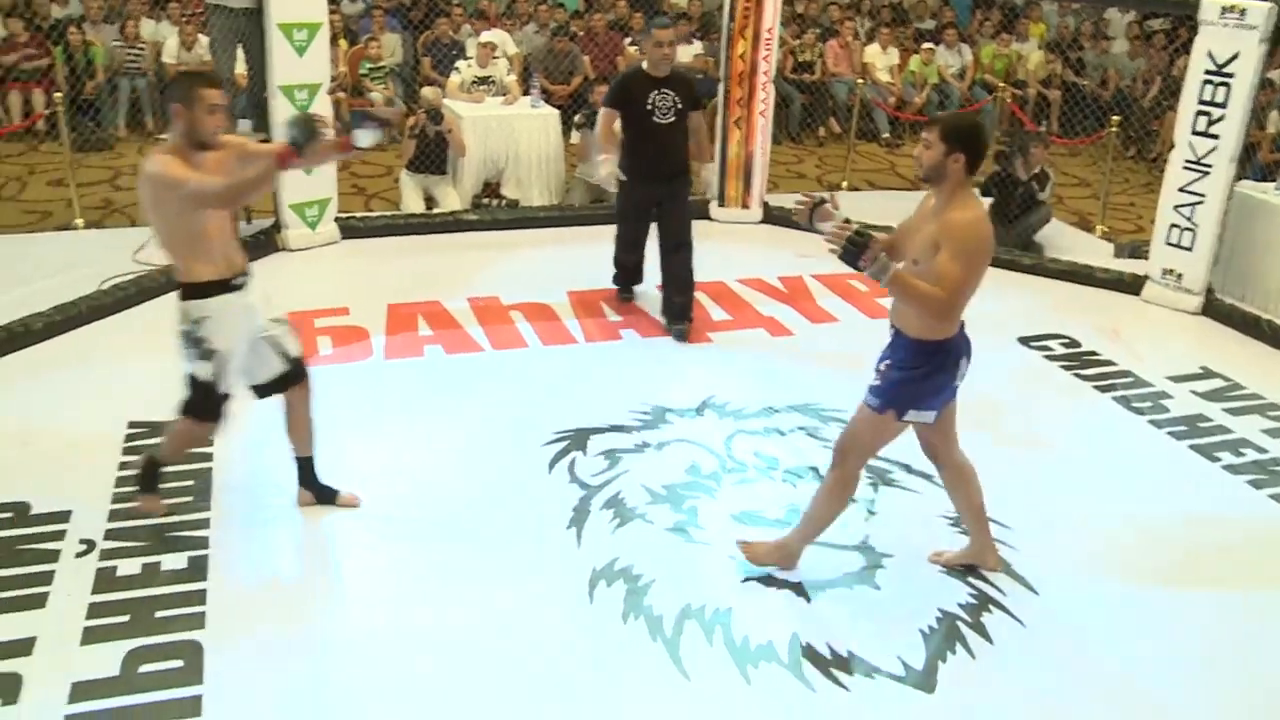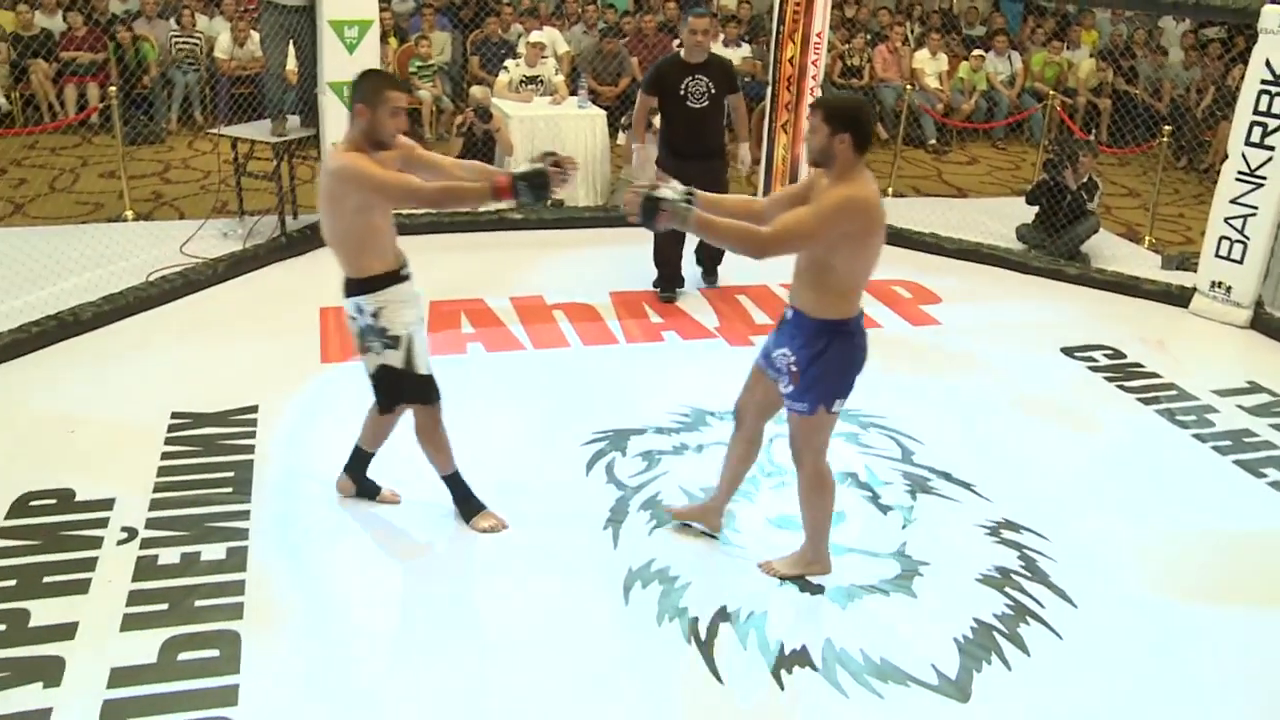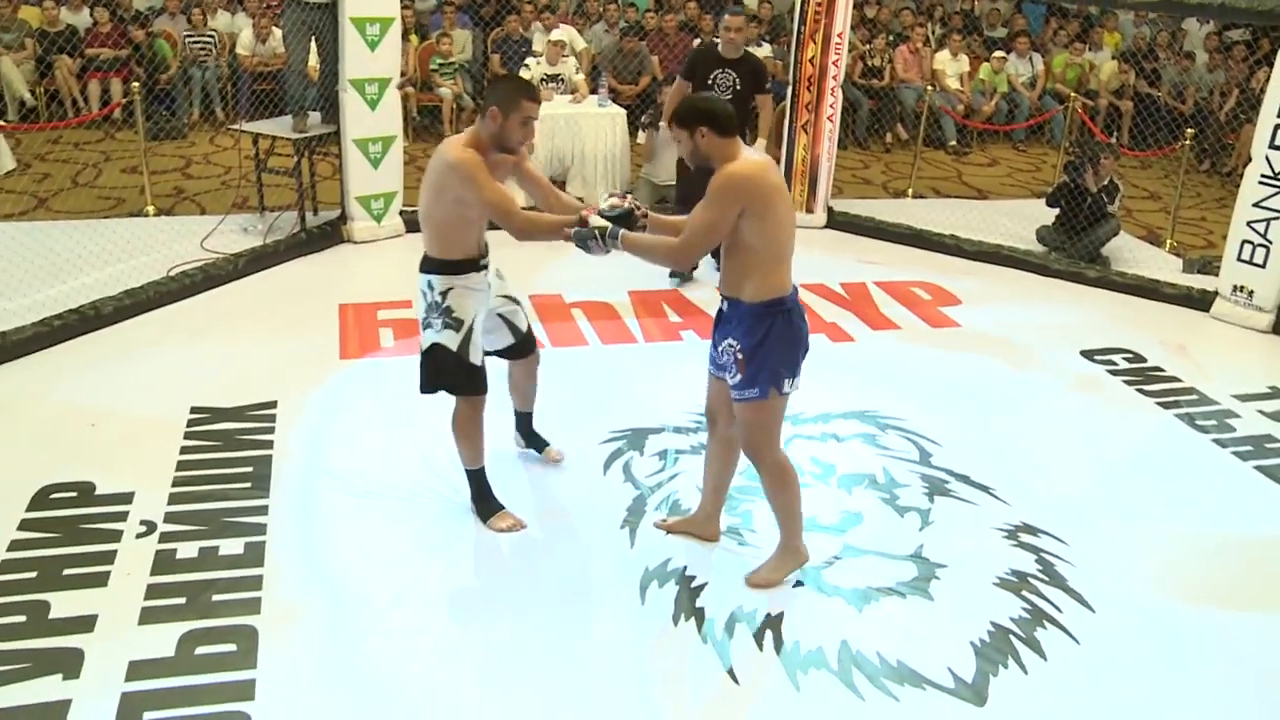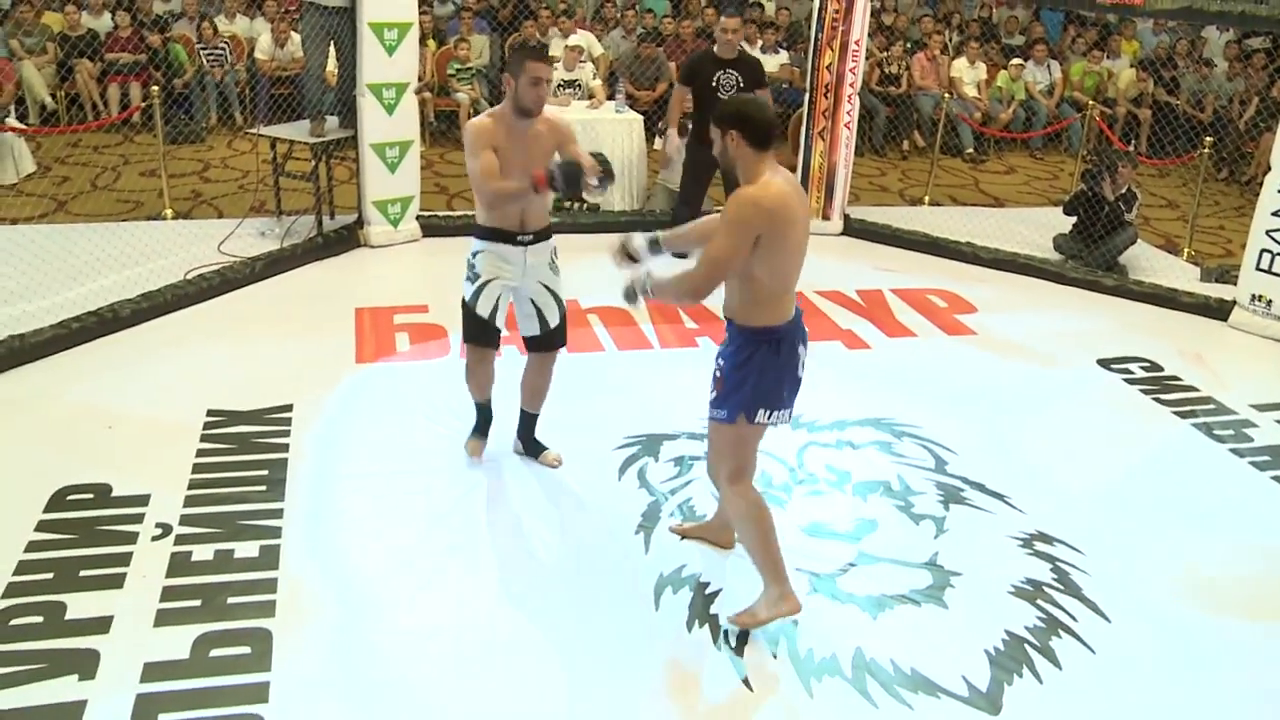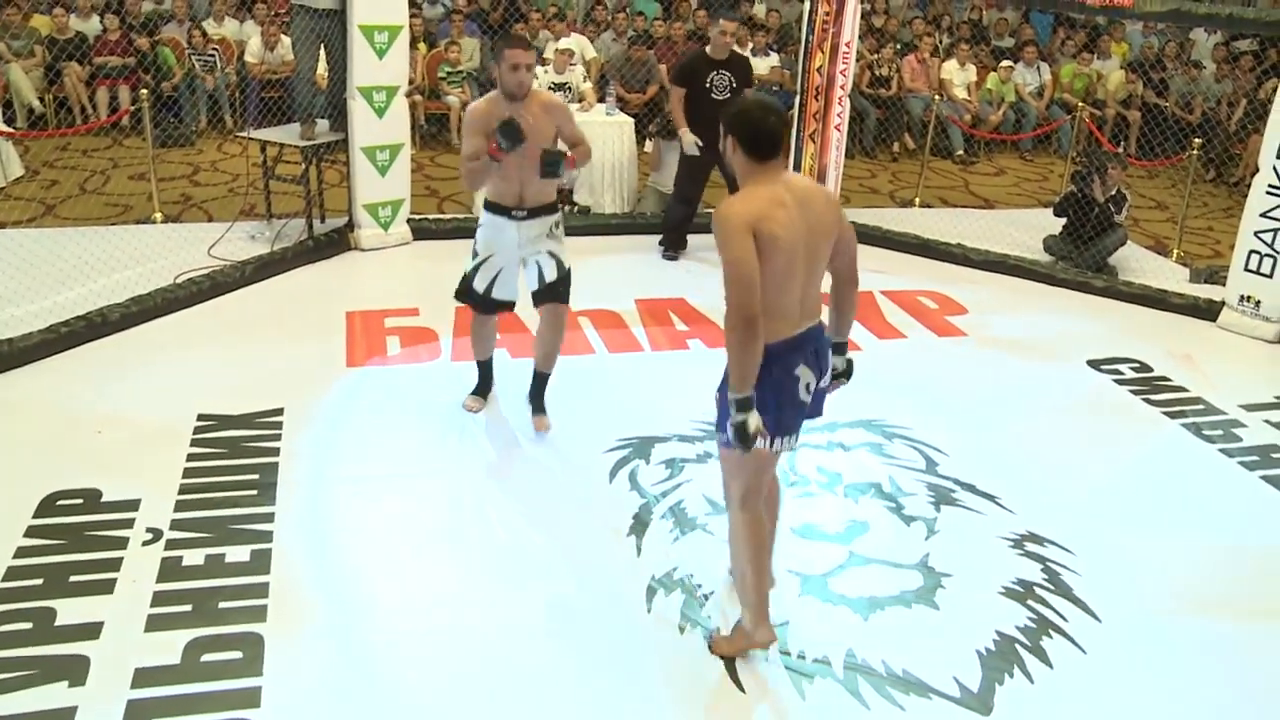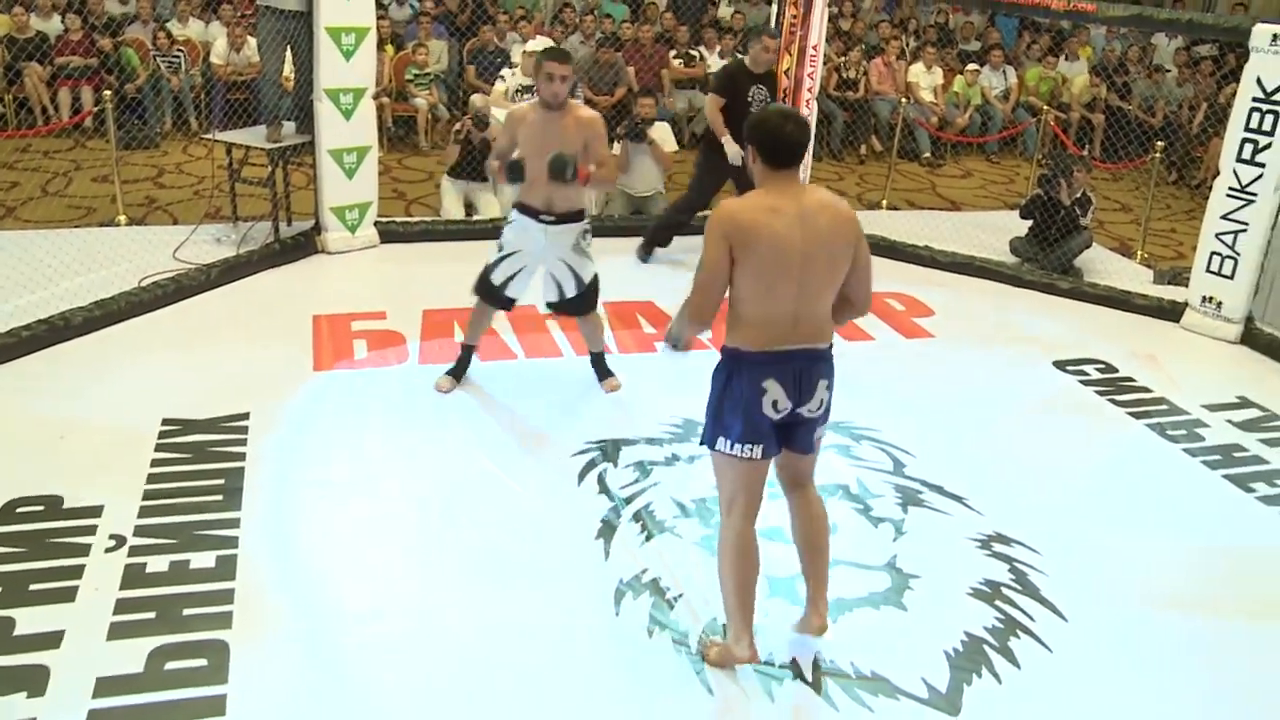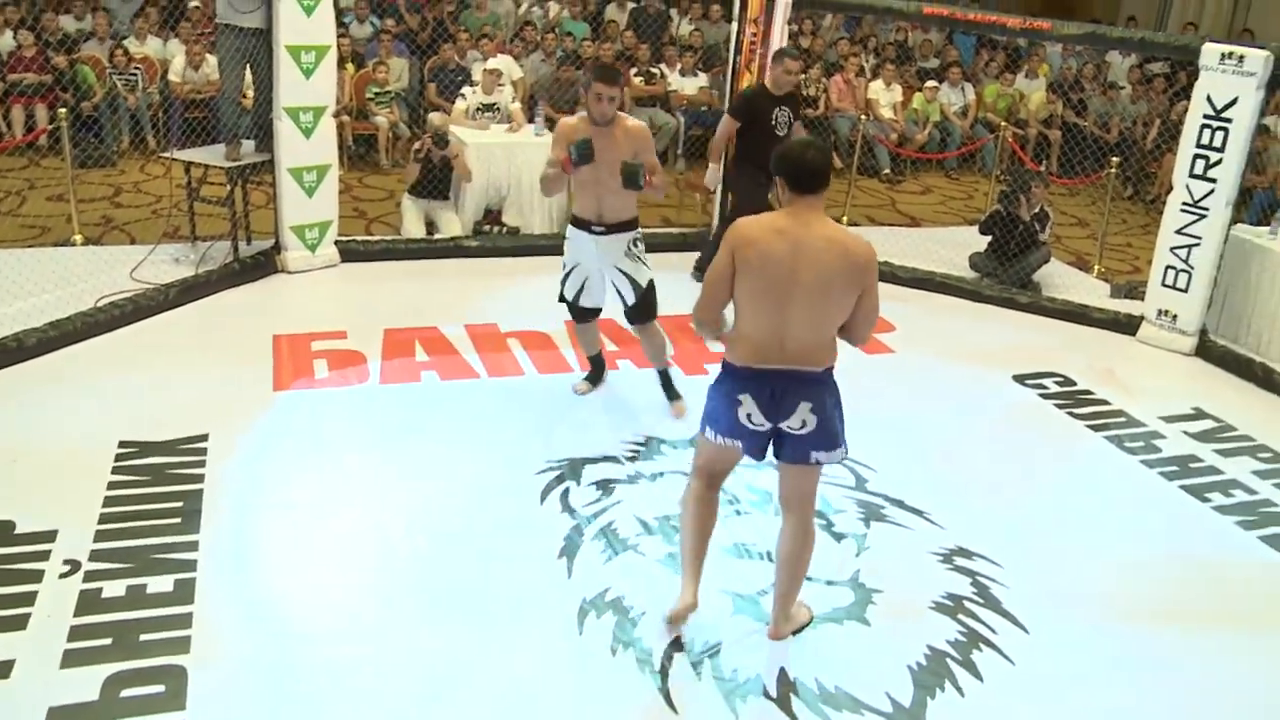
dt=0.4s
person 1, frame 1
left shoulder: (966, 224)
right shoulder: (936, 202)
left elbow: (941, 306)
right elbow: (893, 247)
left wrist: (874, 266)
right wrist: (834, 224)
left hip: (923, 361)
right hip: (921, 352)
left knee: (848, 455)
right knee: (943, 452)
left ankle: (791, 547)
right ankle: (982, 547)
person 1, frame 2
left shoulder: (852, 200)
right shoulder: (826, 179)
left elbow: (762, 242)
right elbow: (759, 210)
left wrist: (680, 217)
right wrist: (686, 198)
left hip: (828, 340)
right hip: (800, 325)
left knee: (806, 454)
right knee: (746, 416)
left ankle: (815, 553)
right ankle: (713, 510)
person 1, frame 3
left shoulder: (737, 178)
right shoulder: (745, 168)
left elbow: (682, 253)
right elbow: (698, 229)
left wrist: (614, 238)
right wrist: (645, 218)
left hip: (766, 323)
right hip: (742, 314)
left knee: (759, 445)
right knee: (719, 419)
left ankle: (791, 547)
right ankle: (707, 517)
person 1, frame 4
left shoulder: (754, 201)
right shoulder: (779, 182)
left elbow: (697, 286)
right elbow: (718, 230)
left wrist: (645, 285)
right wrist: (658, 241)
left hip: (759, 346)
right hip: (772, 333)
left knee: (728, 472)
right knee: (731, 444)
left ankle: (779, 593)
right ankle: (723, 525)
person 1, frame 5
left shoulder: (737, 213)
right shoulder: (820, 196)
left elbow: (743, 318)
right elbow: (847, 280)
left wrist: (741, 399)
right wrist: (837, 343)
left hip: (767, 364)
right hip: (809, 351)
left knee: (743, 497)
right knee: (759, 473)
left ankle: (753, 625)
right ankle: (759, 575)
person 1, frame 6
left shoulder: (732, 217)
right shoulder: (842, 215)
left elbow: (700, 310)
right elbow: (859, 302)
left wrist: (677, 332)
left hip: (749, 375)
right hip: (813, 371)
left knee: (738, 512)
right knee: (800, 484)
left ankle: (739, 640)
right ankle: (816, 610)
person 1, frame 7
left shoulder: (744, 233)
right shoulder: (858, 252)
left elbow: (702, 312)
right elbow: (858, 334)
left wrist: (719, 334)
left hip: (743, 385)
right hip: (811, 393)
left knee: (705, 474)
right knee: (798, 507)
left ankle: (688, 589)
right ankle: (784, 614)
person 2, frame 1
left shoulder: (226, 148)
right shoulder: (158, 170)
left elbow: (292, 154)
right elbow: (224, 196)
left wrist: (344, 141)
right wrist: (288, 152)
left hip: (243, 292)
right hip: (208, 305)
left knee: (297, 386)
right knee: (204, 417)
left ankle: (309, 483)
right ankle: (150, 473)
person 2, frame 2
left shoulder: (392, 148)
right shoulder: (345, 168)
left elbow: (457, 171)
right elbow: (430, 196)
left wrist: (523, 173)
right wrist: (509, 187)
left hip: (398, 288)
right hip: (374, 299)
left knee: (395, 398)
right knee: (425, 401)
left ankle: (354, 477)
right ankle: (463, 498)
person 2, frame 3
left shoulder: (508, 152)
right shoulder: (459, 160)
left elbow: (549, 197)
right elbow: (516, 224)
right wrist: (585, 223)
left hip: (483, 270)
right hip: (448, 282)
left knee: (527, 354)
right knee: (470, 391)
left ankle: (527, 433)
right ankle: (480, 497)
person 2, frame 4
left shoulder: (555, 127)
right shoulder: (481, 129)
left elbow: (587, 173)
right elbow: (489, 195)
left wrist: (597, 173)
right wrist: (545, 179)
left hip: (540, 247)
right hip: (493, 248)
left knee: (545, 352)
right knee: (480, 353)
left ankle: (526, 437)
right ankle: (481, 422)
person 2, frame 5
left shoulder: (553, 107)
right shoulder: (478, 113)
left elbow: (583, 150)
right elbow: (470, 175)
left wrist: (566, 162)
right wrist: (497, 148)
left hip: (544, 221)
right hip: (497, 221)
left knee: (555, 311)
right knee: (482, 311)
left ankle: (537, 393)
right ankle: (484, 381)
person 2, frame 6
left shoulder: (588, 122)
right shoulder: (518, 117)
left elbow: (610, 178)
right elbow: (494, 162)
left wrist: (580, 173)
right wrist: (501, 171)
left hip: (569, 227)
right hip: (524, 222)
left knee: (584, 309)
right knee: (487, 299)
left ankle: (599, 363)
right ankle: (462, 365)
person 2, frame 7
left shoulder: (636, 131)
right shoulder: (567, 128)
left elbow: (660, 185)
right elbow: (546, 187)
left wrist: (643, 181)
right wrist: (568, 165)
left hip: (622, 237)
right hip: (580, 234)
left knee: (643, 318)
right knee: (581, 315)
left ankle: (668, 384)
right ankle: (597, 369)
person 3, frame 1
left shoulder: (685, 84)
right shoulder: (627, 82)
left elbow: (697, 126)
right elbow: (605, 122)
left wrist: (706, 165)
right wrist: (606, 159)
left hip: (676, 179)
right hip: (635, 178)
left knee: (677, 246)
right knee: (630, 240)
left ankle: (678, 315)
right ankle: (626, 282)
person 3, frame 2
left shoulder: (723, 68)
right shoulder: (664, 69)
left elbow: (737, 106)
right elbow: (642, 107)
left wrist: (743, 144)
right wrist: (638, 145)
left hip: (713, 158)
right hip: (673, 159)
left ankle: (709, 266)
right ankle: (668, 281)
person 3, frame 3
left shoulder: (755, 67)
right shoulder: (700, 56)
left elbow: (765, 106)
right elbow: (679, 88)
left wrist: (761, 141)
right wrist: (665, 122)
right knee: (688, 198)
person 3, frame 4
left shoulder: (752, 65)
right shoulder: (698, 62)
left elbow: (764, 100)
right elbow: (678, 96)
right wrist: (672, 132)
right hip: (701, 142)
right knee: (690, 195)
person 3, frame 5
left shoulder: (742, 64)
right shoulder: (691, 62)
right elbow: (675, 98)
right wrist: (684, 131)
right hip: (698, 141)
right knee: (686, 193)
right ankle: (672, 242)
person 3, frame 6
left shoulder: (770, 78)
right shoulder: (730, 73)
right elbow: (711, 108)
right wrist: (727, 141)
right hip: (718, 150)
right knee: (695, 200)
right ankle: (651, 241)
person 3, frame 7
left shoulder: (793, 98)
right shoulder: (751, 96)
left elbow: (797, 129)
right elbow: (725, 129)
right wrist: (714, 166)
left hip: (766, 172)
right hip: (747, 173)
left knee: (734, 225)
left ankle: (704, 267)
